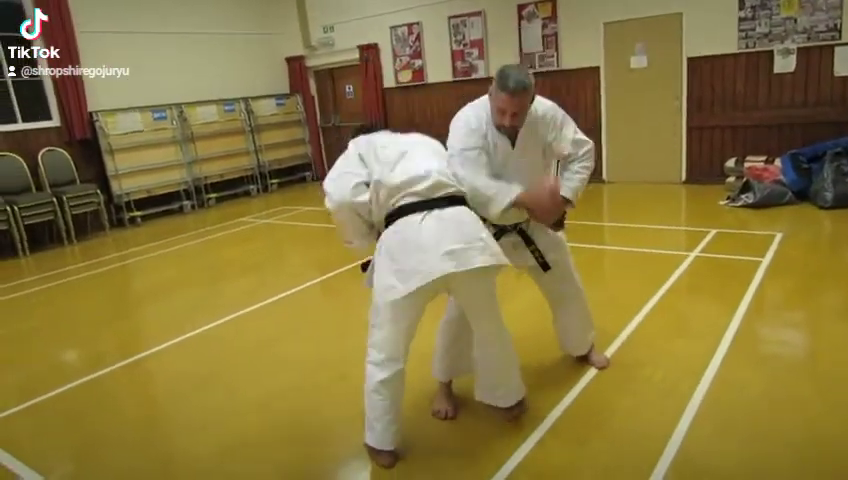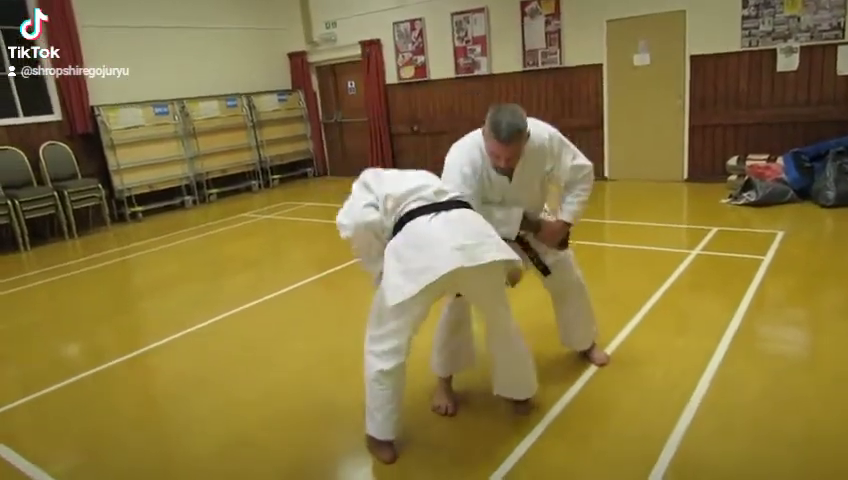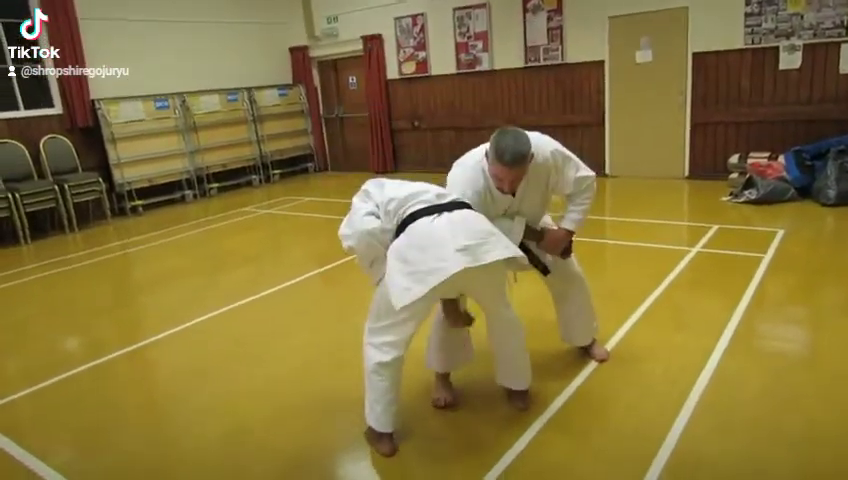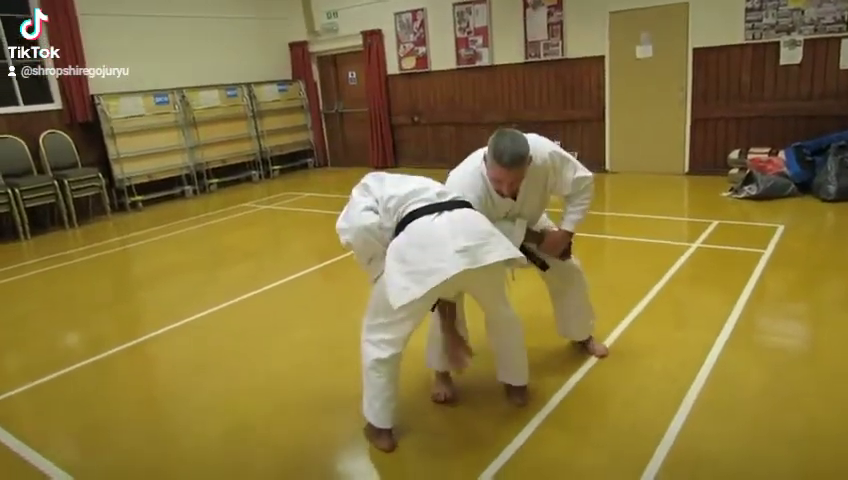
dt=0.2s
person 1, frame 1
left shoulder: (548, 114)
right shoulder: (468, 121)
left elbow: (582, 154)
right elbow: (470, 183)
left wrist: (562, 199)
right wrist: (524, 197)
left hip: (533, 222)
left knee: (565, 284)
right knee: (463, 302)
left ankle: (583, 347)
right ankle: (445, 385)
person 1, frame 2
left shoulder: (545, 138)
right shoulder: (463, 157)
left elbow: (582, 174)
left wrist: (563, 222)
left hip: (532, 225)
left knee: (568, 279)
right knee: (459, 297)
left ankle: (585, 343)
right ankle: (444, 381)
person 1, frame 3
left shoulder: (547, 152)
right shoulder: (466, 178)
left elbow: (584, 184)
left wrist: (565, 230)
left hip: (529, 226)
left knee: (568, 275)
left ankle: (585, 339)
right ankle: (442, 376)
person 1, frame 4
left shoulder: (545, 154)
right shoulder: (465, 185)
left elbow: (582, 184)
left wrist: (565, 232)
left hip: (527, 223)
left knee: (567, 271)
left ankle: (582, 334)
right ankle: (442, 373)
person 2, frame 1
left shoulder: (359, 148)
right shoulder: (424, 142)
left elbow: (344, 198)
left wrist: (366, 237)
left hip: (403, 241)
right hip: (462, 227)
left knee: (386, 349)
right knee: (488, 323)
left ankle: (381, 444)
right ankle: (510, 400)
person 2, frame 2
left shoulder: (366, 183)
right shoulder: (420, 178)
left elbow: (358, 223)
left wrist: (380, 268)
left hip: (417, 244)
right hip: (470, 232)
left knee: (384, 344)
right knee: (499, 317)
left ankle: (382, 438)
right ankle: (520, 394)
person 2, frame 3
left shoulder: (368, 194)
right shoulder: (419, 191)
left elbow: (361, 234)
left wrist: (384, 274)
right wrist: (450, 306)
left hip: (422, 245)
right hip: (474, 230)
left knee: (382, 339)
right knee: (500, 311)
left ankle: (381, 431)
right ankle: (517, 388)
person 2, frame 4
left shoulder: (367, 188)
right shoulder: (420, 187)
left elbow: (359, 228)
right elbow: (443, 269)
left wrist: (382, 271)
right wrist: (449, 330)
left hip: (421, 243)
right hip: (474, 230)
left knee: (380, 336)
right knee: (499, 310)
left ankle: (380, 428)
right ankle: (516, 385)
